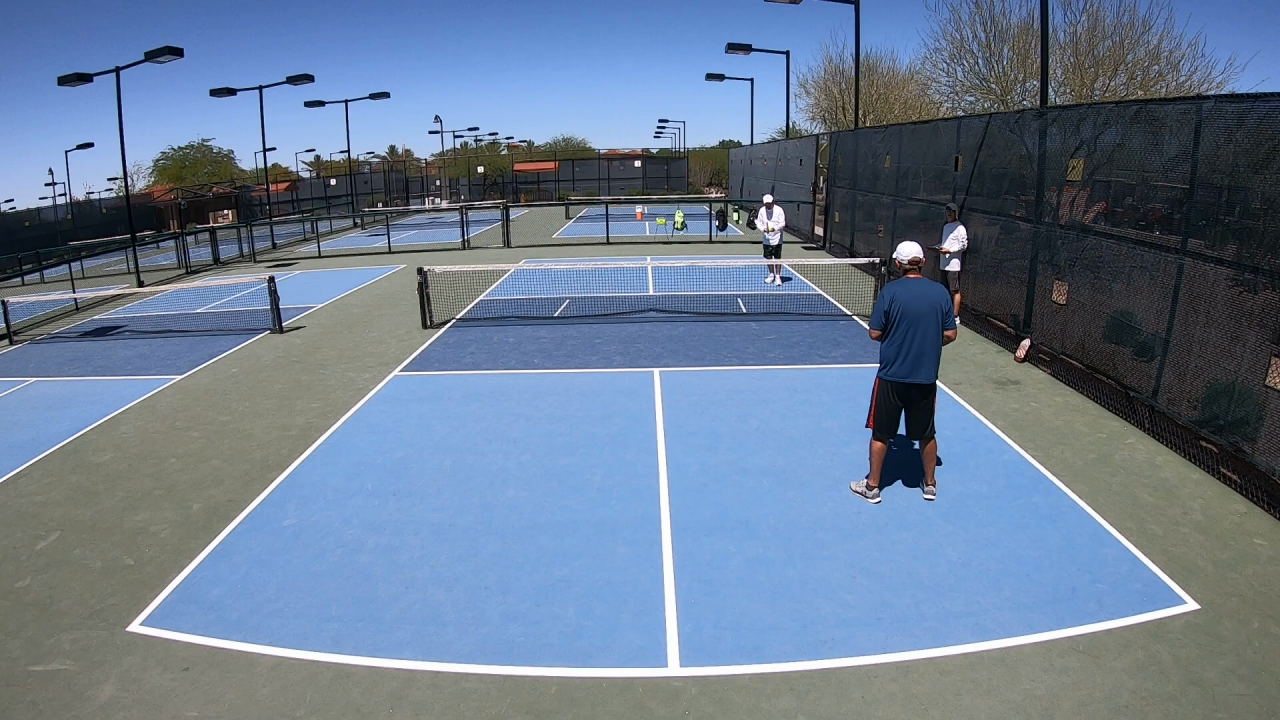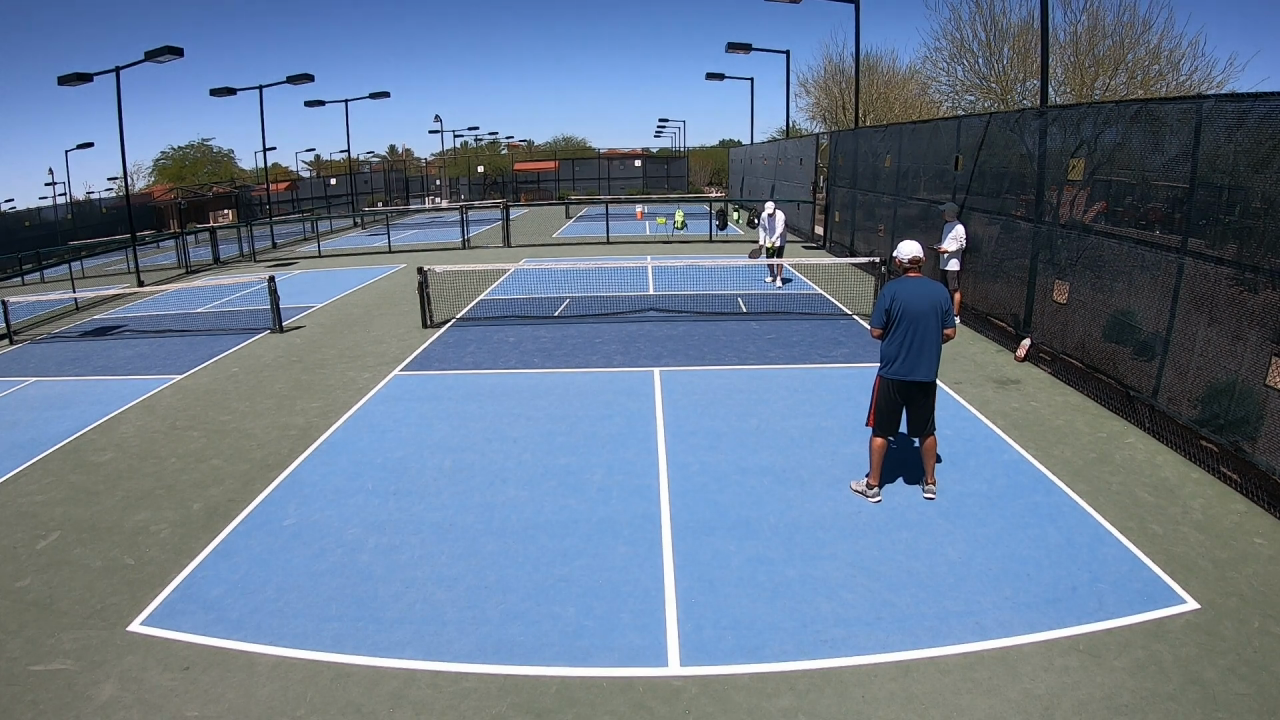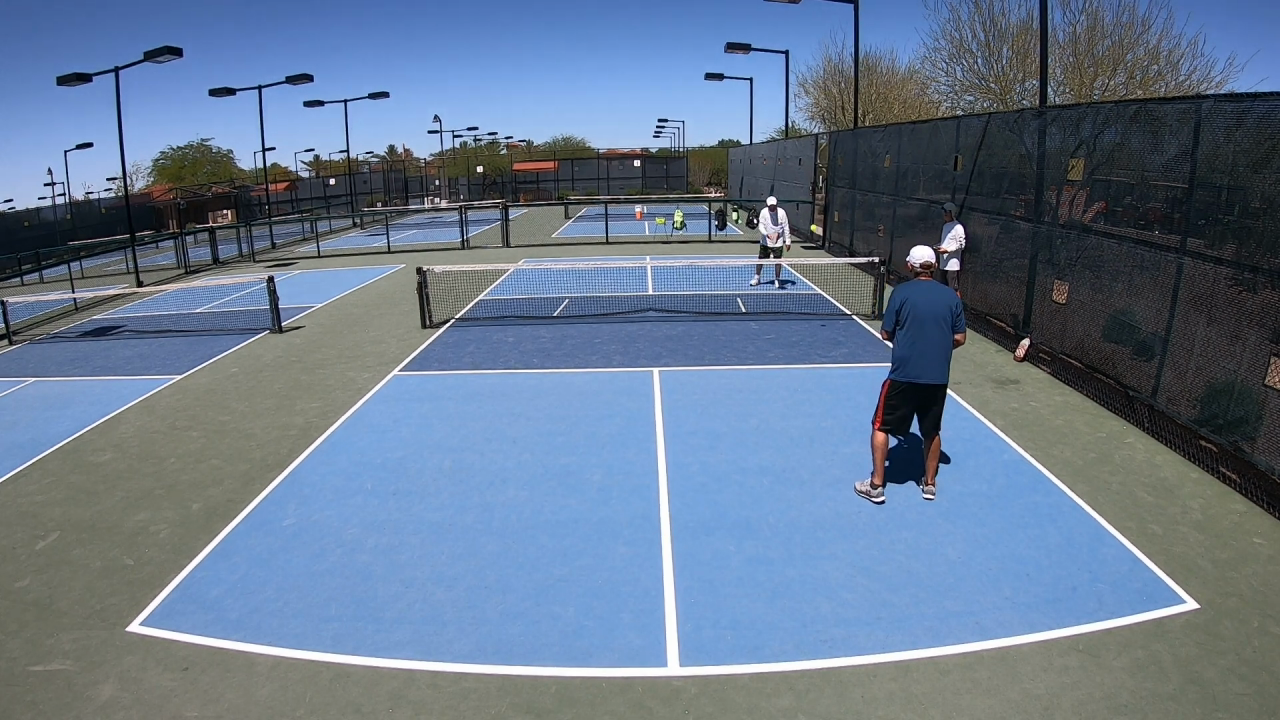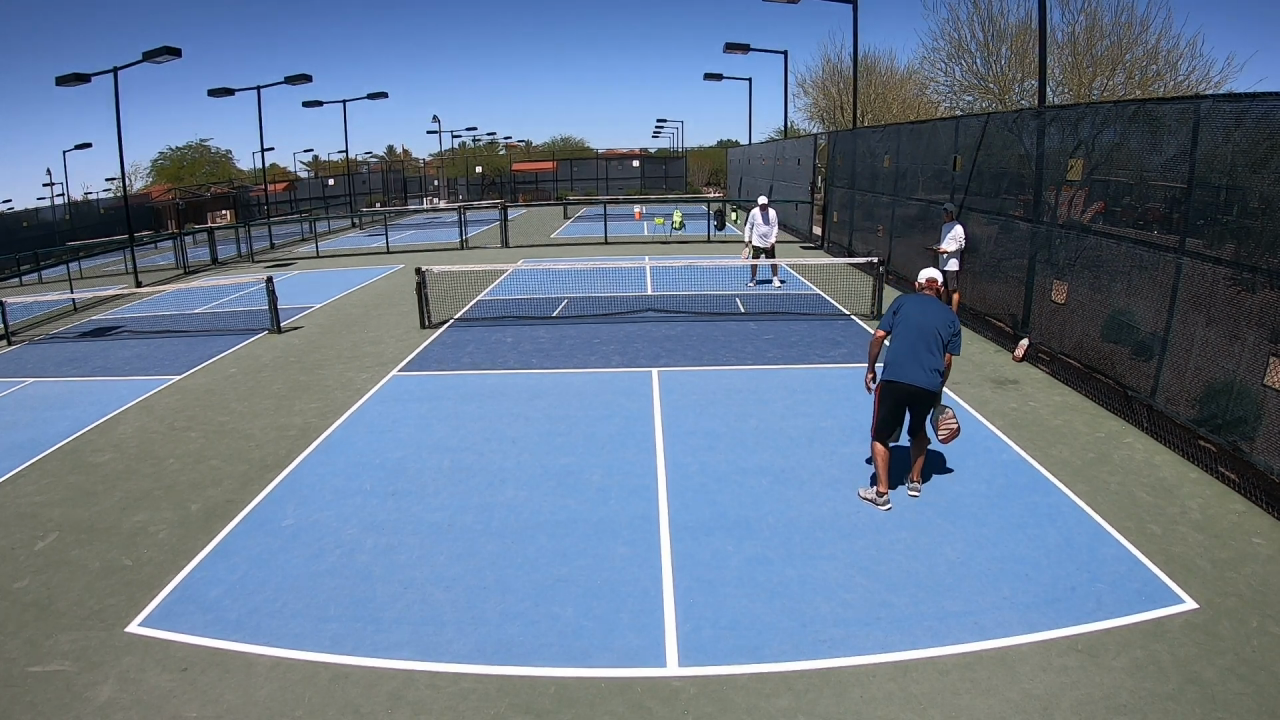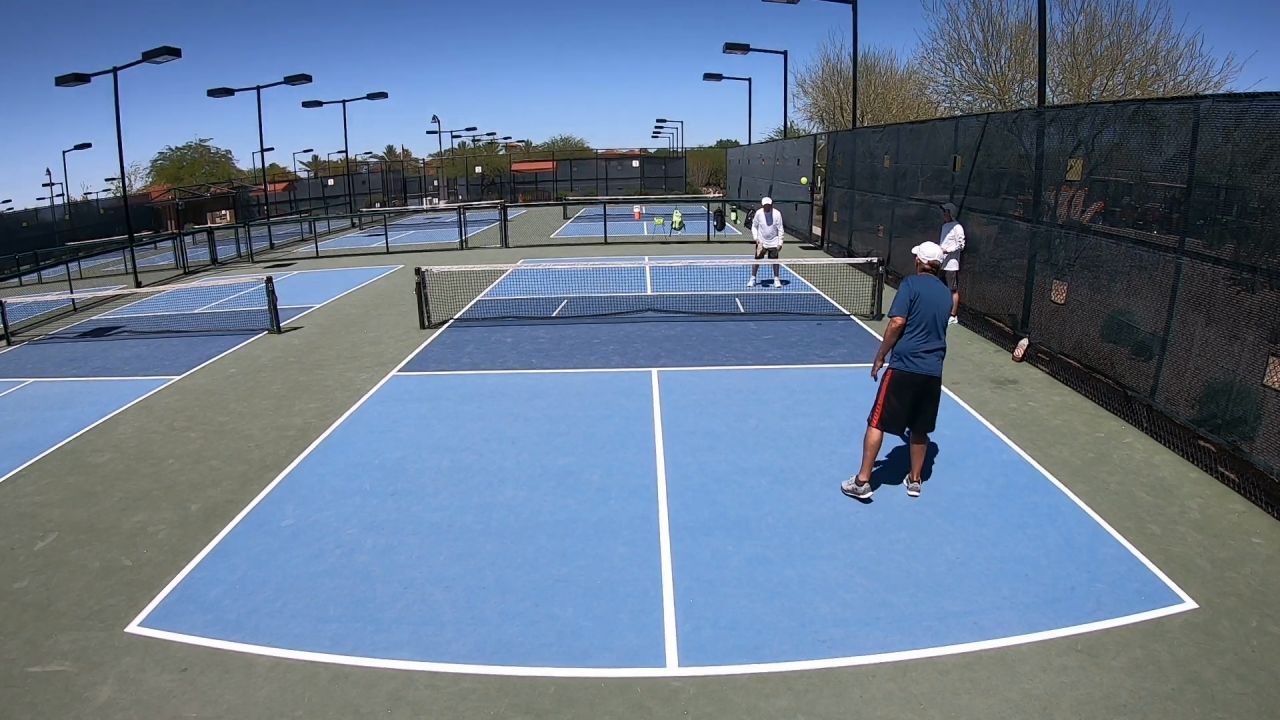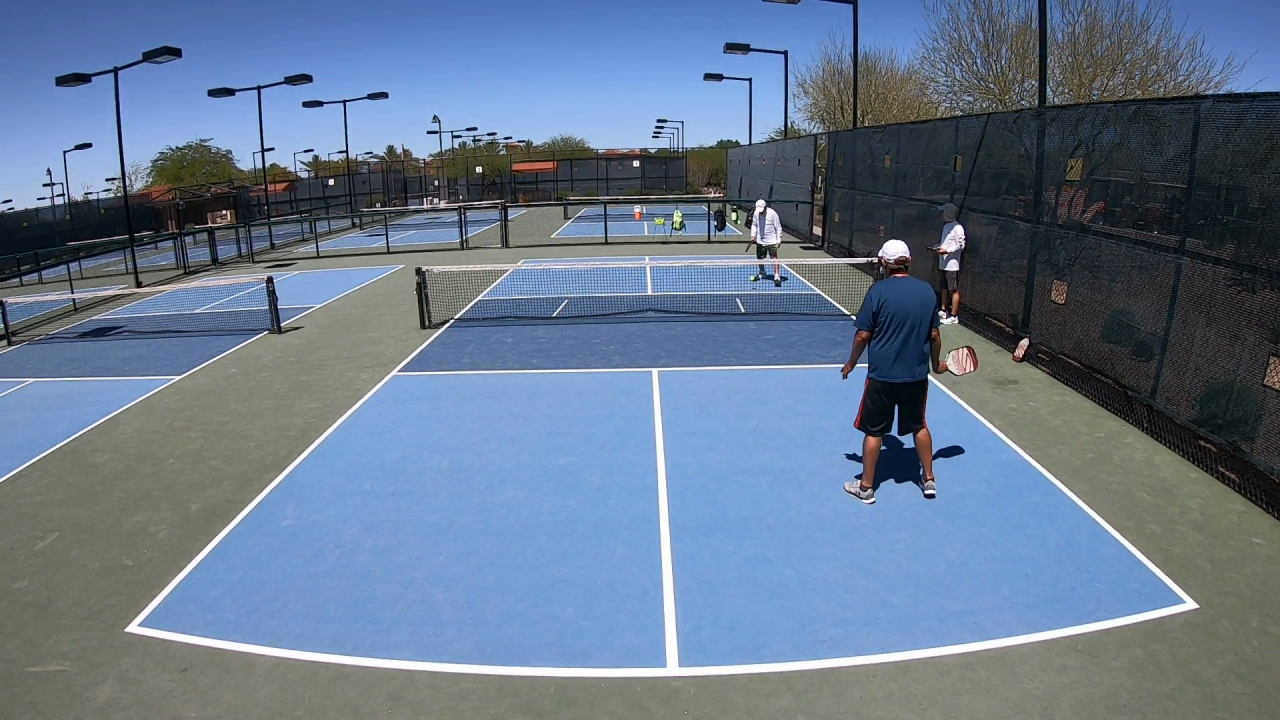
dt=0.7s
person 1, frame 1
left shoulder: (891, 291)
right shoulder: (941, 293)
left elbow: (875, 333)
right elbow: (950, 335)
left hip: (891, 376)
right hip: (926, 377)
left knee: (881, 433)
right knee: (926, 434)
left ankle: (872, 486)
right ankle: (929, 484)
person 1, frame 2
left shoulder: (891, 289)
right shoulder: (940, 291)
left elbow: (876, 332)
right elbow: (949, 333)
left hip: (892, 374)
right hip: (926, 375)
left knee: (880, 430)
right knee: (926, 431)
left ankle: (872, 484)
right ankle: (930, 482)
person 1, frame 3
left shoulder: (902, 292)
right shoulder: (951, 296)
left elbow: (886, 334)
right elbow: (959, 339)
left hip: (903, 375)
right hip: (938, 377)
left knee: (881, 427)
right knee: (931, 431)
left ankle: (876, 485)
right ankle: (929, 483)
person 1, frame 4
left shoulder: (903, 301)
right shoulder: (950, 316)
left elbow: (879, 336)
right elbow: (947, 361)
left wrist: (870, 370)
right wrist: (938, 390)
left hip: (895, 379)
right hip: (929, 384)
left knee: (881, 436)
right knee: (918, 430)
left ankle: (881, 492)
right ankle: (915, 481)
person 1, frame 5
left shoulder: (911, 284)
right shoulder: (946, 293)
left elbow: (897, 323)
left wrist: (880, 358)
left hip: (904, 367)
right hip: (933, 371)
left knee: (878, 423)
right knee: (919, 428)
left ankle: (862, 481)
right ankle: (914, 480)
person 1, frame 6
left shoulder: (878, 291)
right shoulder: (926, 291)
left elbow: (863, 335)
right elbow: (934, 335)
left wrist: (851, 363)
right wrist: (936, 363)
left hip: (882, 375)
right hip: (917, 374)
left knee: (874, 431)
right knee: (918, 425)
left ankle: (866, 487)
right ankle: (928, 479)
